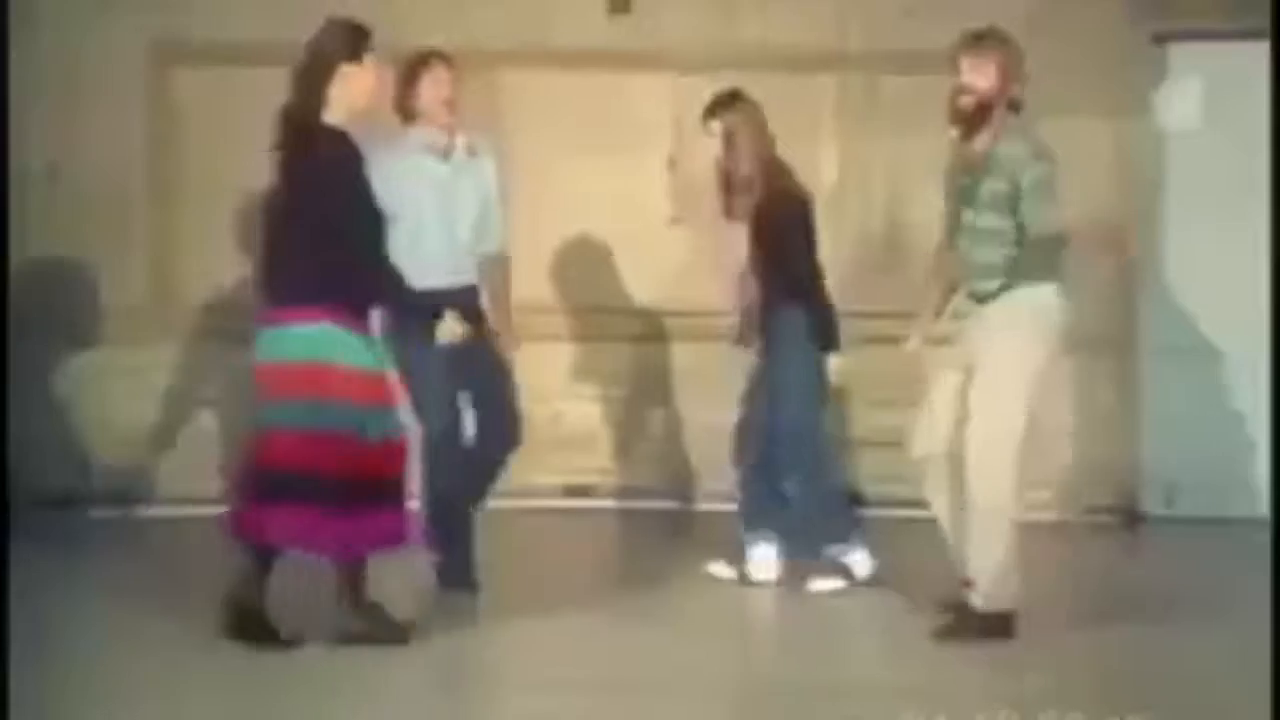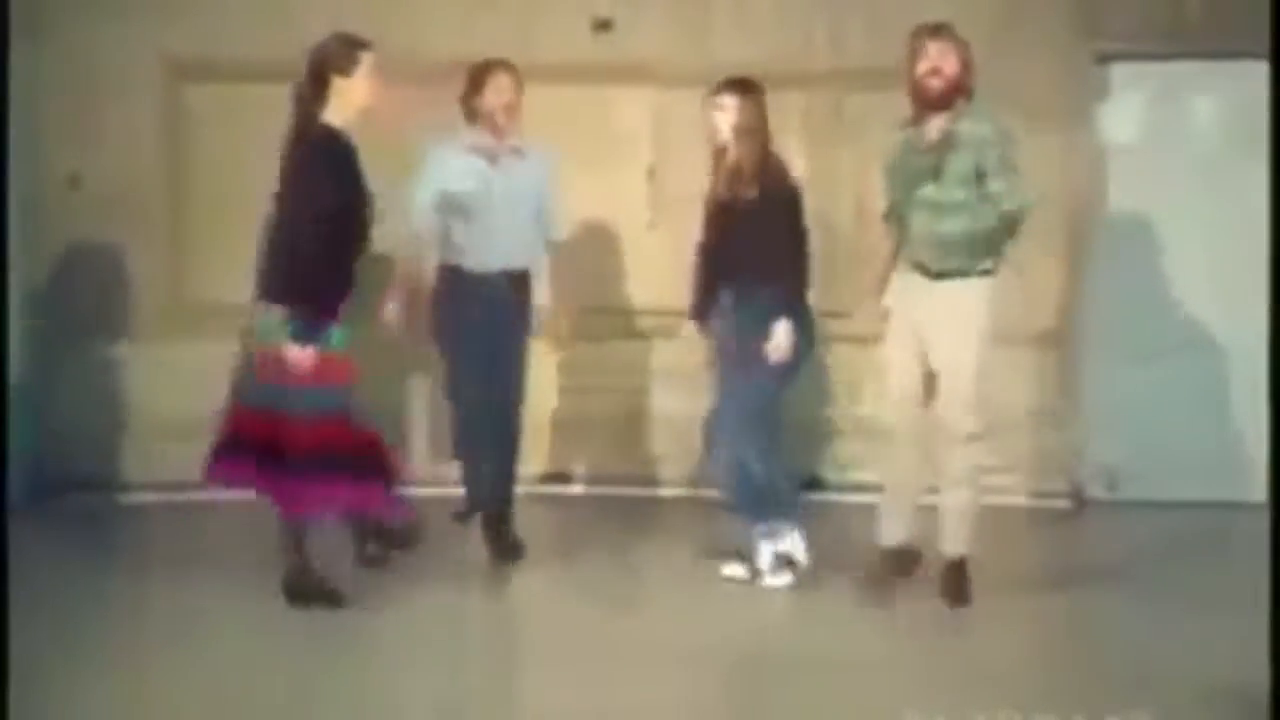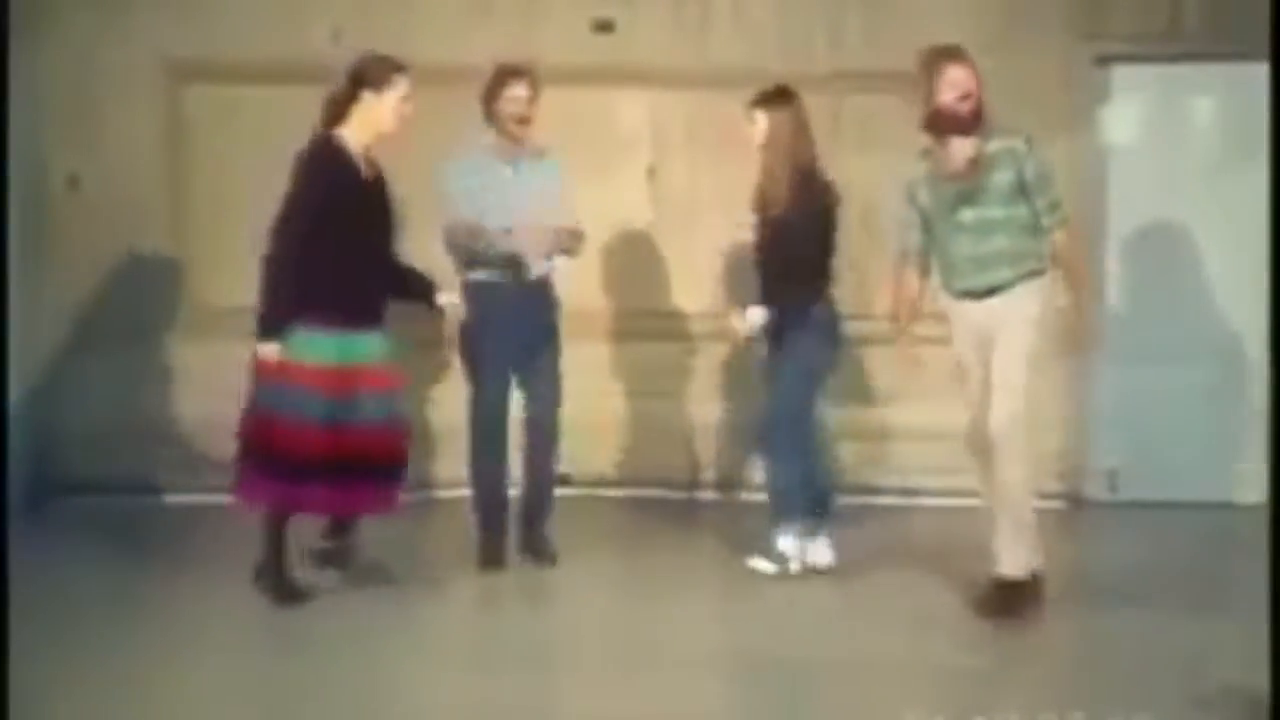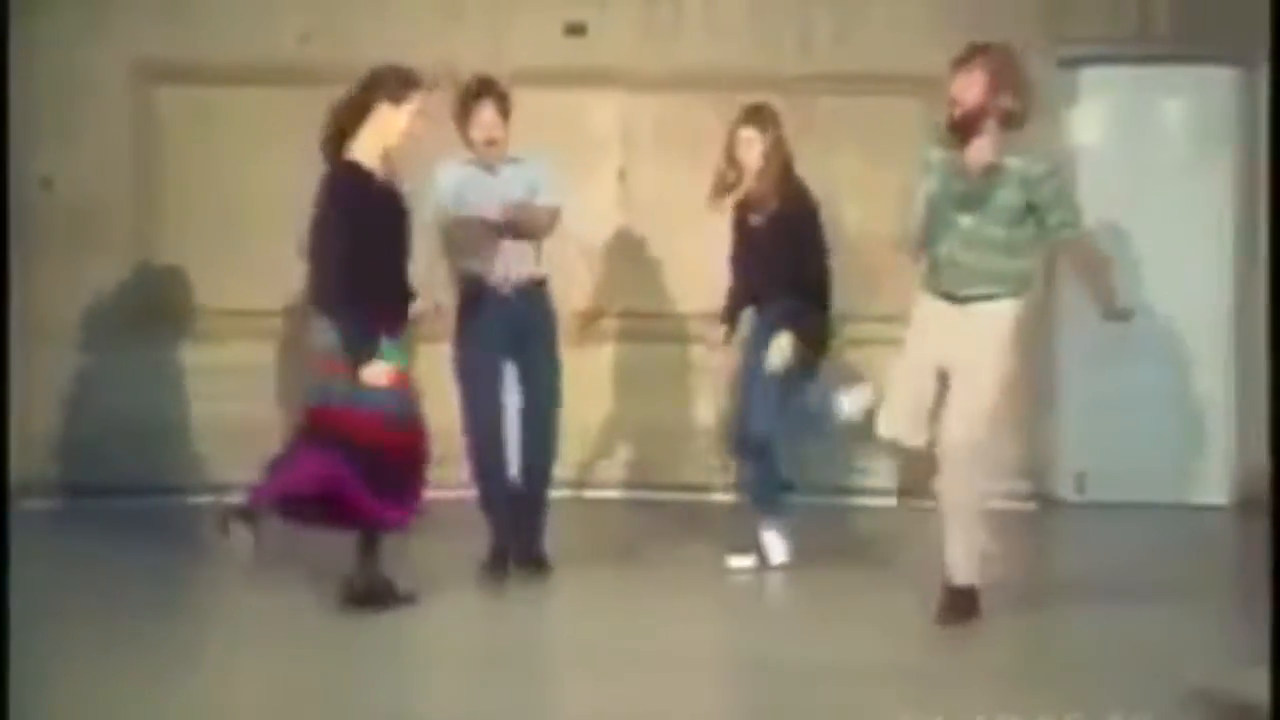
dt=1s
person 1, frame 1
left shoulder: (1027, 153)
right shoulder: (963, 155)
left elbow: (1043, 239)
left wrist: (1054, 238)
right wrist: (926, 318)
left hip: (1023, 310)
right hip: (979, 314)
left knee: (988, 456)
right knee: (935, 446)
left ankle: (991, 605)
right ankle: (984, 573)
person 1, frame 2
left shoulder: (988, 134)
right shoulder: (905, 145)
left elbow: (1011, 213)
left wrist: (1007, 221)
right wrist: (885, 282)
left hip: (965, 291)
right hip: (914, 287)
left knee: (958, 423)
right knee: (900, 415)
left ankle: (956, 555)
right ankle: (896, 540)
person 1, frame 3
left shoulder: (1014, 151)
right shoulder: (919, 177)
left elbow: (1053, 228)
right elbow: (911, 261)
left wrist: (1081, 296)
right wrist: (898, 328)
left hip: (1016, 302)
right hip: (961, 311)
left knee: (1005, 427)
right knee: (983, 436)
left ankle: (1018, 574)
right ankle: (1018, 563)
person 1, frame 4
left shoulder: (1034, 174)
right shoulder: (937, 162)
left elbow: (1074, 242)
left wrist: (1110, 301)
right wrist: (910, 249)
left hip: (990, 320)
right hip: (934, 311)
left knee: (963, 445)
right knee: (895, 429)
left ankle: (962, 581)
right ankle: (934, 462)
person 2, frame 1
left shoulder: (301, 146)
right shoulder: (336, 152)
right elbow: (364, 253)
left hip: (292, 325)
right hip: (327, 329)
left knee: (295, 468)
right knee: (348, 467)
left ankle: (252, 596)
right ankle: (353, 606)
person 2, frame 2
left shoulder: (317, 145)
right shoulder: (328, 151)
right elbow: (311, 242)
right wrist: (304, 330)
left hip: (302, 306)
right hip: (303, 311)
left knee: (321, 426)
right knee: (309, 431)
left ankle: (369, 526)
right ankle: (299, 568)
person 2, frame 3
left shoulder: (372, 170)
right shoulder: (320, 161)
right elbow: (285, 247)
left wrist: (428, 292)
right wrist: (271, 327)
left hip: (361, 329)
right hip: (310, 328)
left knee: (368, 444)
right knee: (300, 444)
left ankle: (338, 539)
right ankle: (271, 562)
person 2, frame 4
left shoulder: (378, 177)
right shoulder: (346, 182)
right elbow: (337, 273)
left wrist: (407, 300)
right wrist: (363, 353)
left hip: (378, 335)
right hip: (355, 341)
left knee: (387, 448)
right knee: (360, 440)
left ankle: (367, 573)
person 3, frame 1
left shoulder: (480, 161)
right shoulder: (388, 163)
left elbow: (491, 246)
left wrist: (502, 314)
left hip: (466, 305)
right hip: (413, 309)
left knee: (501, 424)
right knee: (444, 432)
left ankle: (451, 524)
right ankle: (451, 551)
person 3, frame 2
left shoulder: (536, 162)
right shoulder: (447, 157)
left elbow: (550, 234)
right elbow: (421, 228)
right wrist: (397, 293)
left hip: (512, 291)
right hip: (460, 287)
left knee: (506, 404)
right knee: (469, 397)
left ankle: (499, 514)
right ankle: (480, 492)
person 3, frame 3
left shoulder: (548, 165)
right shoulder: (466, 166)
left elbow: (572, 236)
right elbow: (456, 238)
left wrist: (547, 236)
right wrist: (506, 242)
left hip: (537, 297)
right hip: (488, 298)
left knee: (545, 414)
right knee: (489, 417)
left ankle: (533, 525)
right ankle: (491, 533)
person 3, frame 4
left shoulder: (531, 171)
right shoulder: (448, 176)
left elbow: (546, 220)
right elbow: (450, 231)
left wrist: (505, 215)
right wrist: (486, 260)
left hip: (530, 301)
right hip: (479, 304)
left knee: (542, 414)
right knee: (483, 424)
left ankle: (529, 539)
right ankle: (503, 538)
person 4, frame 1
left shoulder: (779, 194)
right shoulder: (762, 192)
left elbow: (803, 271)
left wrist: (826, 345)
right wrist: (754, 323)
left hip: (799, 330)
right hip: (782, 328)
left knee: (793, 440)
right knee: (760, 438)
left ankle: (851, 555)
right ankle: (762, 554)
person 4, frame 2
left shoulder: (770, 177)
right shoulder: (724, 181)
left elbow: (794, 250)
left wrist: (787, 318)
right wrist: (701, 314)
left hip: (770, 315)
right hip: (736, 313)
left knee: (743, 427)
right knee: (737, 429)
left ankle: (784, 541)
right ankle: (768, 546)
person 4, frame 3
left shoulder: (809, 191)
right shoulder: (780, 188)
left elbow: (810, 267)
left wrist: (765, 311)
right wrist: (762, 314)
left hip: (809, 325)
right hip: (788, 325)
left knee: (784, 429)
right knee: (789, 431)
left ankle: (799, 544)
right ankle: (807, 541)
person 4, frame 4
left shoulder: (795, 202)
right shoulder: (745, 205)
left elbow: (814, 273)
left wrist: (794, 332)
right wrist: (729, 319)
left hip: (796, 328)
right hip: (765, 325)
left knee: (756, 423)
right knee: (752, 431)
left ankle: (837, 419)
right ankle: (776, 532)
